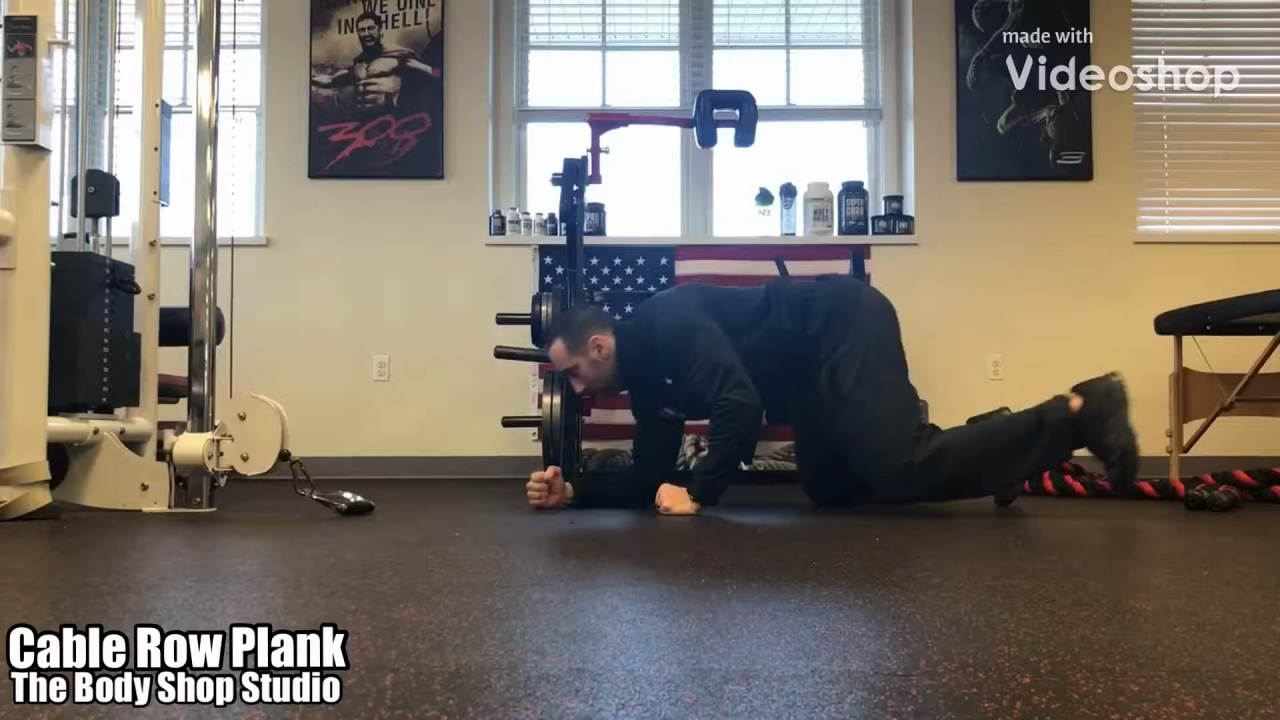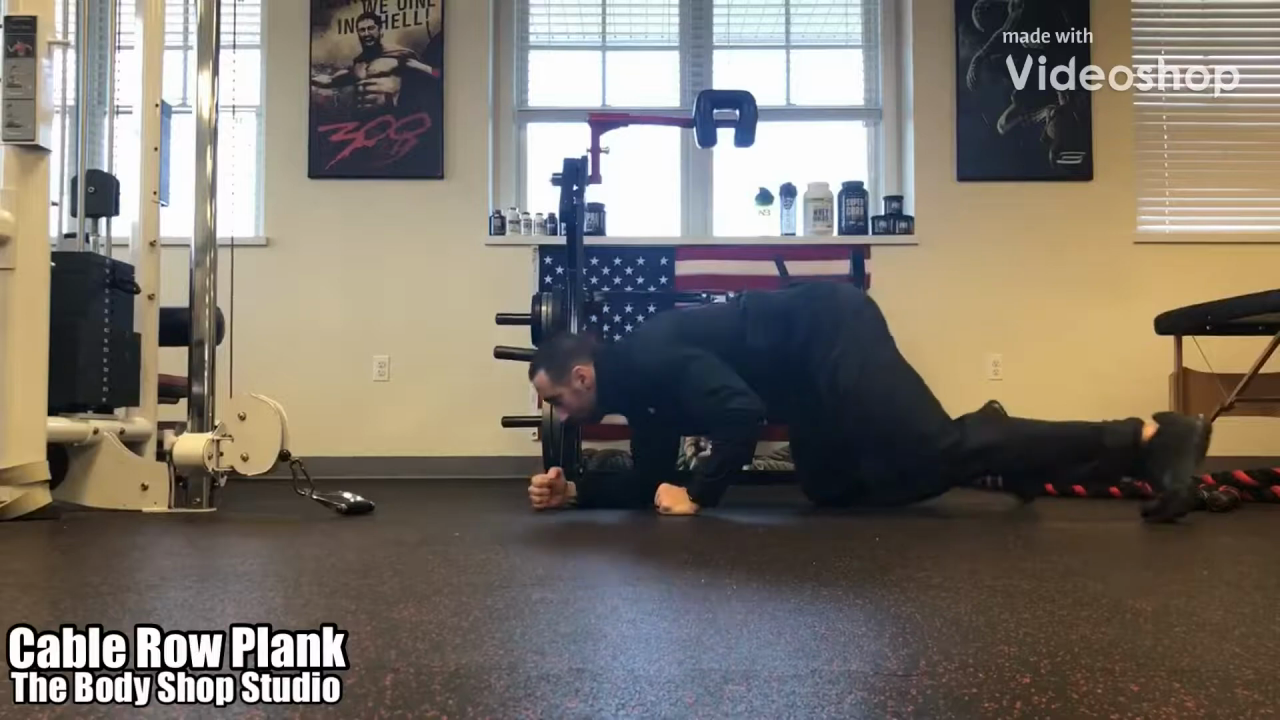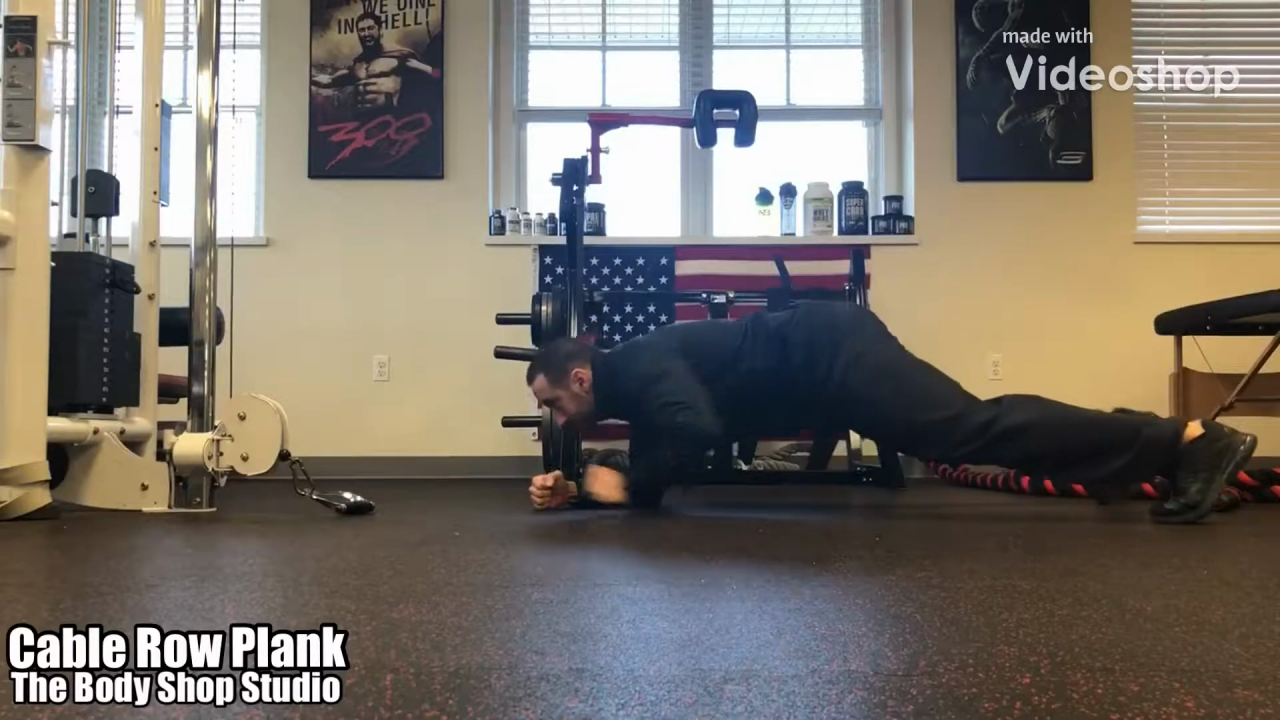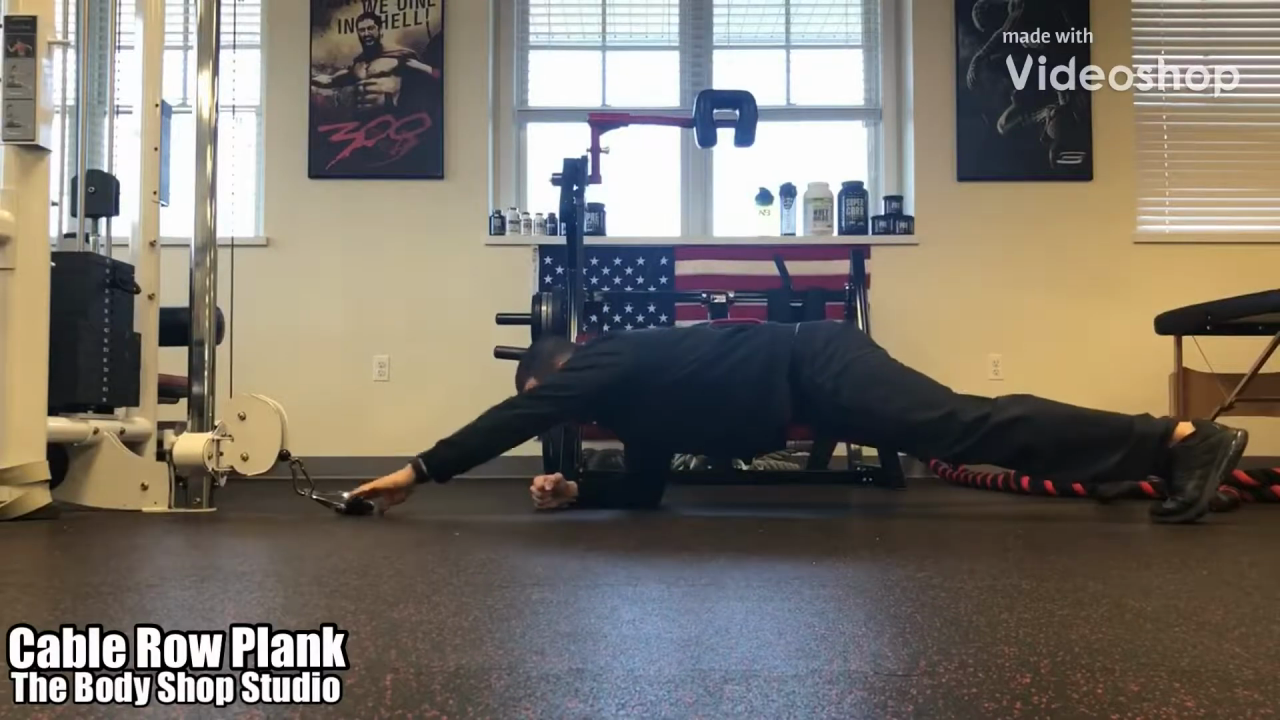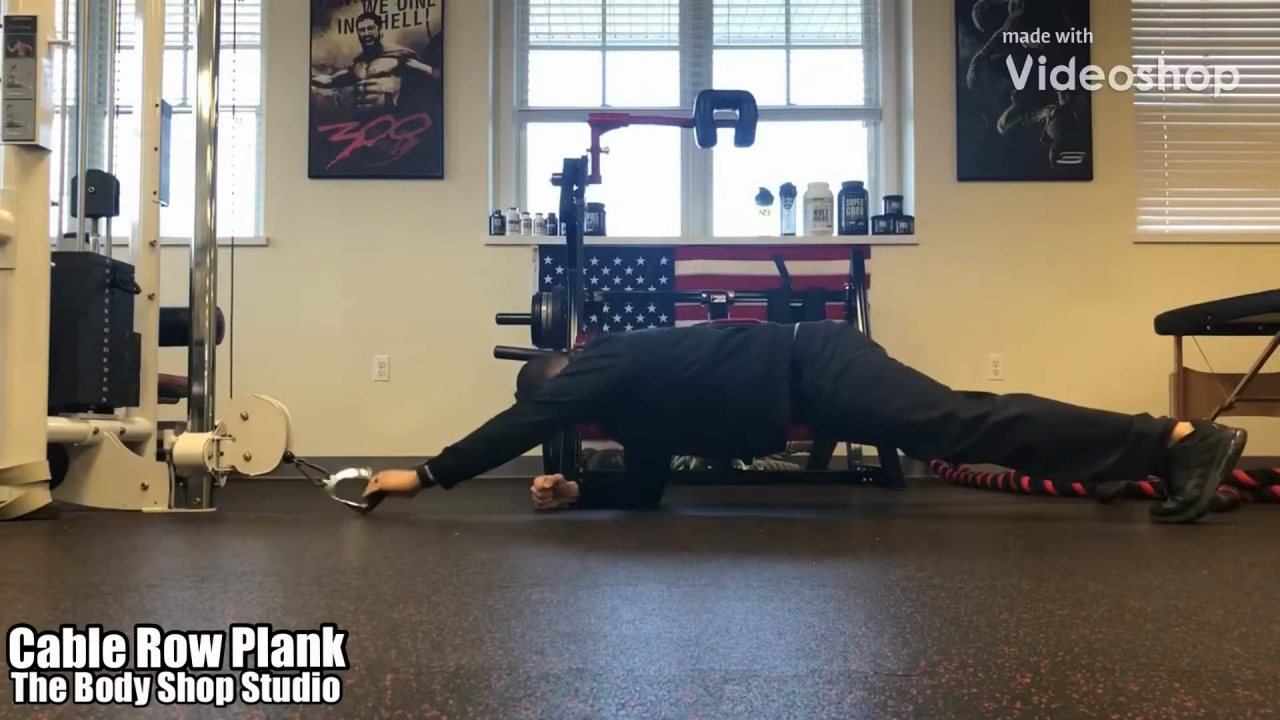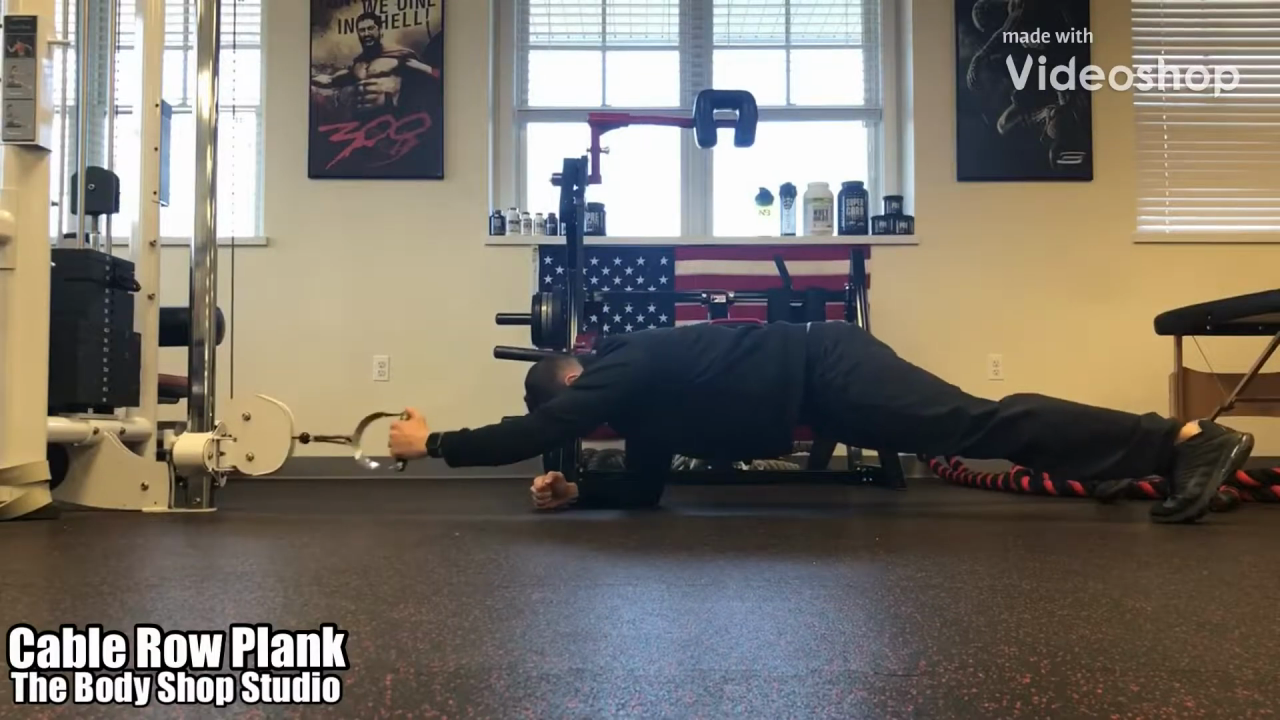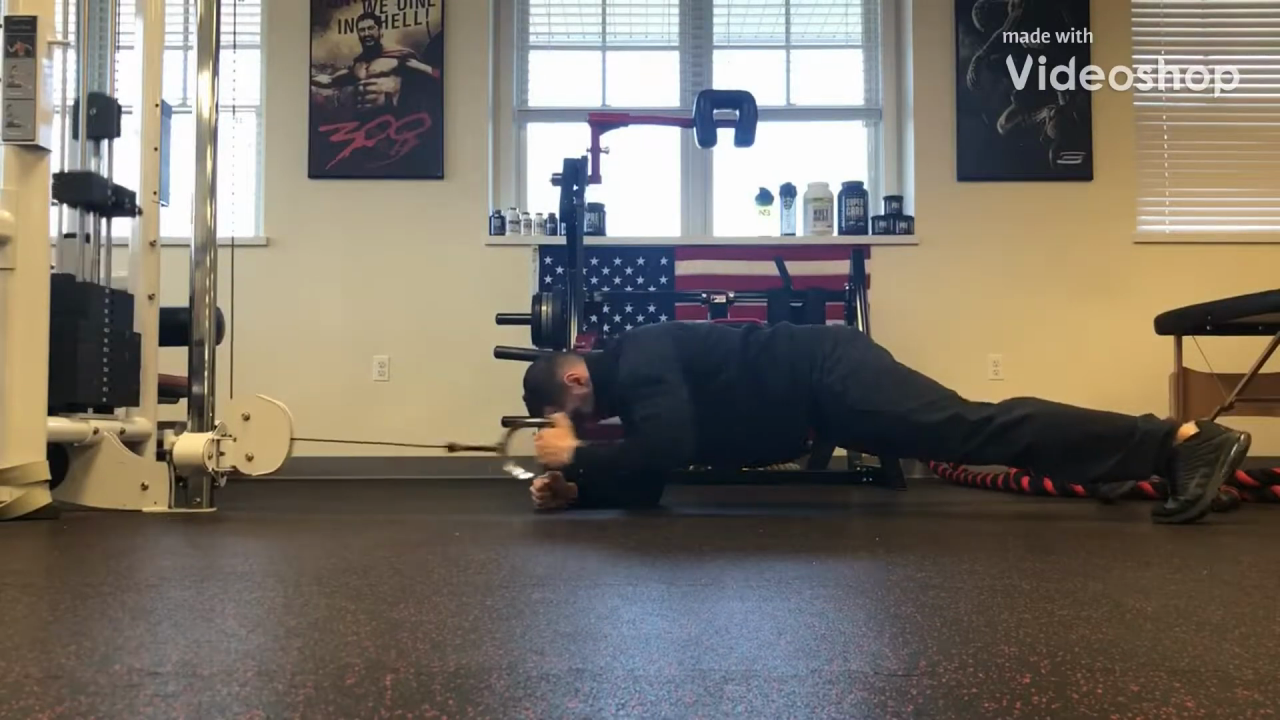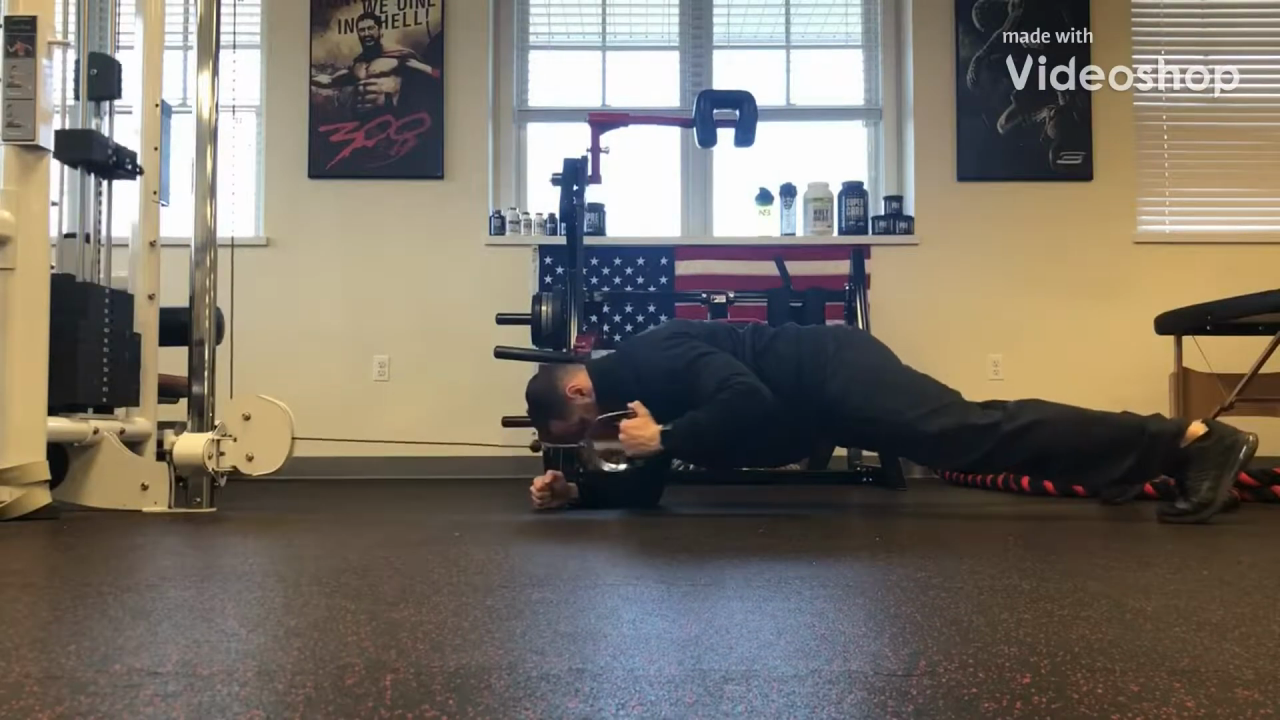
dt=0.4s
person 1, frame 1
left shoulder: (670, 322)
right shoulder: (645, 378)
left elbow: (742, 405)
right elbow: (650, 478)
left wrist: (699, 496)
right wrist: (574, 491)
left hip: (844, 322)
right hip: (816, 366)
left knee: (900, 471)
right knee: (832, 488)
left ankle: (1080, 411)
right ankle: (990, 452)
person 1, frame 2
left shoulder: (649, 358)
right shoulder: (638, 390)
left elbow: (743, 411)
right elbow: (651, 479)
left wrist: (697, 495)
right wrist: (575, 491)
left hip: (829, 328)
right hip: (818, 354)
left knee: (937, 452)
right knee: (829, 488)
left ankle: (1148, 438)
right ankle: (986, 439)
person 1, frame 3
left shoulder: (643, 366)
right shoulder: (641, 383)
left elbow: (702, 437)
right elbow: (653, 476)
left wrist: (626, 484)
right wrist: (572, 488)
left hip: (835, 354)
right hip: (830, 371)
left knee: (975, 430)
right knee: (969, 430)
left ankle: (1190, 440)
right ankle: (1142, 440)
person 1, frame 4
left shoulder: (602, 364)
right shoulder: (629, 395)
left elbow: (519, 415)
right elbow: (644, 488)
left wrist: (417, 472)
right wrist: (575, 489)
left hip: (813, 366)
right hip: (808, 383)
left knee: (965, 428)
right knee: (961, 432)
left ankle: (1178, 439)
right ankle: (1161, 447)
person 1, frame 5
left shoulder: (607, 365)
right shoulder: (628, 395)
left elbow: (527, 422)
right elbow: (646, 488)
left wrist: (425, 473)
right wrist: (577, 489)
left hip: (815, 368)
right hip: (809, 383)
left knee: (963, 426)
right knee: (960, 431)
left ankle: (1177, 438)
right ankle: (1160, 446)
person 1, frame 6
left shoulder: (623, 365)
right shoulder: (635, 387)
left elbow: (543, 433)
right elbow: (645, 488)
left wrist: (435, 442)
right wrist: (575, 491)
left hip: (829, 369)
right hip: (818, 386)
left knee: (975, 423)
right knee: (968, 430)
left ankle: (1185, 439)
right ankle: (1158, 448)
person 1, frame 7
left shoulder: (638, 360)
right shoulder: (620, 389)
left elbow: (670, 447)
right elbow: (644, 485)
left wrist: (580, 452)
right wrist: (575, 488)
left hip: (832, 374)
right hip: (823, 397)
left knee: (975, 429)
right knee: (955, 441)
left ankle: (1181, 440)
right ankle: (1143, 452)
person 1, frame 8
left shoulder: (653, 360)
right shoulder: (633, 395)
left elbow: (750, 400)
right elbow: (643, 489)
left wrist: (663, 437)
right wrist: (575, 491)
left hip: (837, 374)
right hip: (830, 395)
left knee: (978, 434)
right knee: (972, 435)
left ankle: (1190, 439)
right ankle: (1132, 452)
